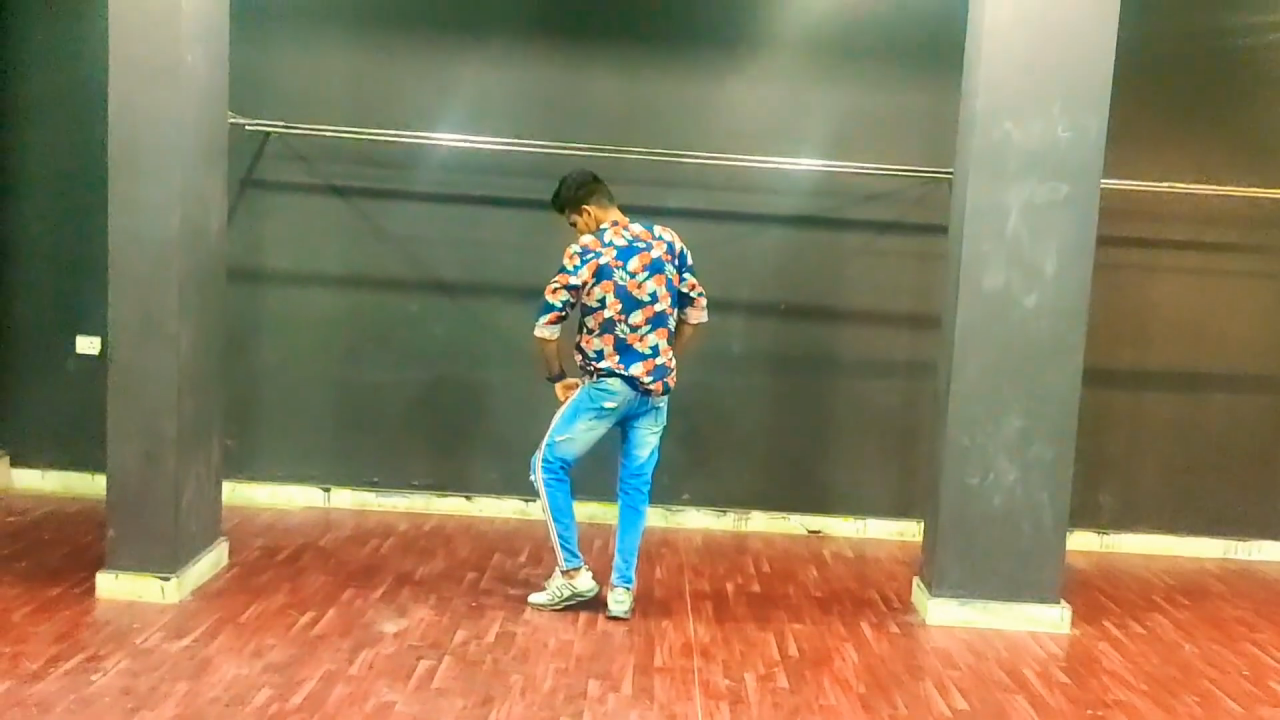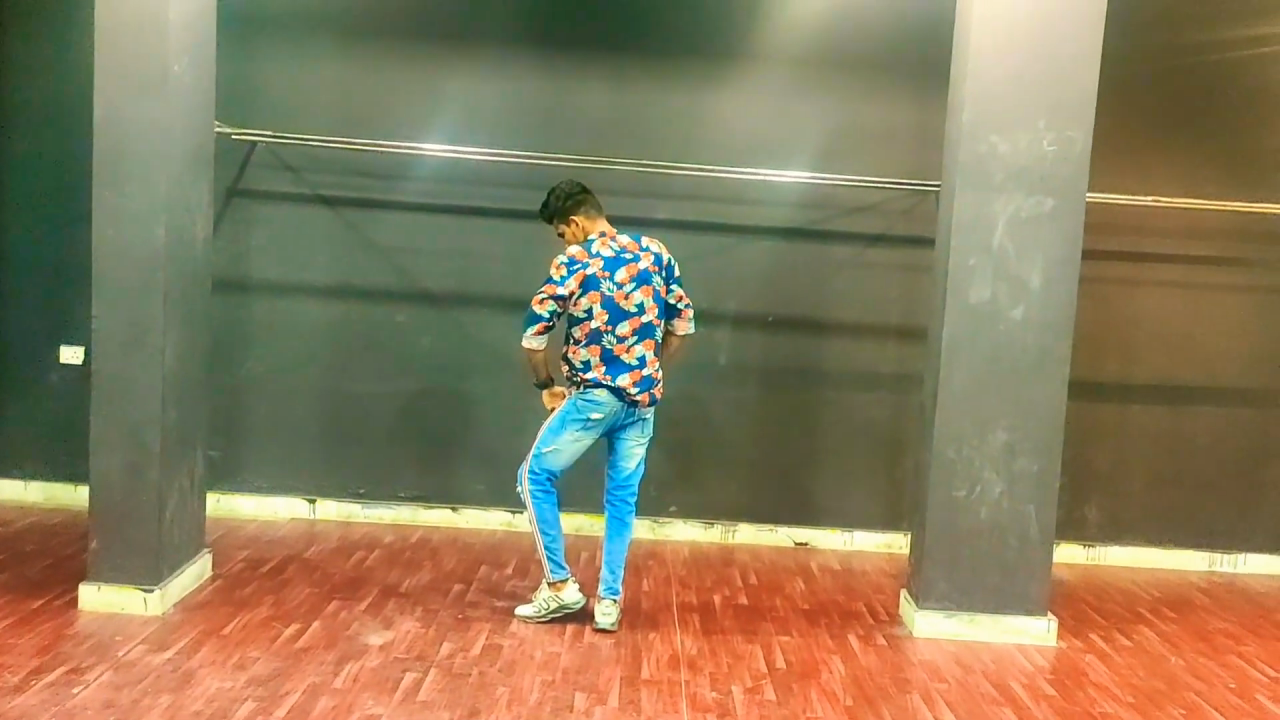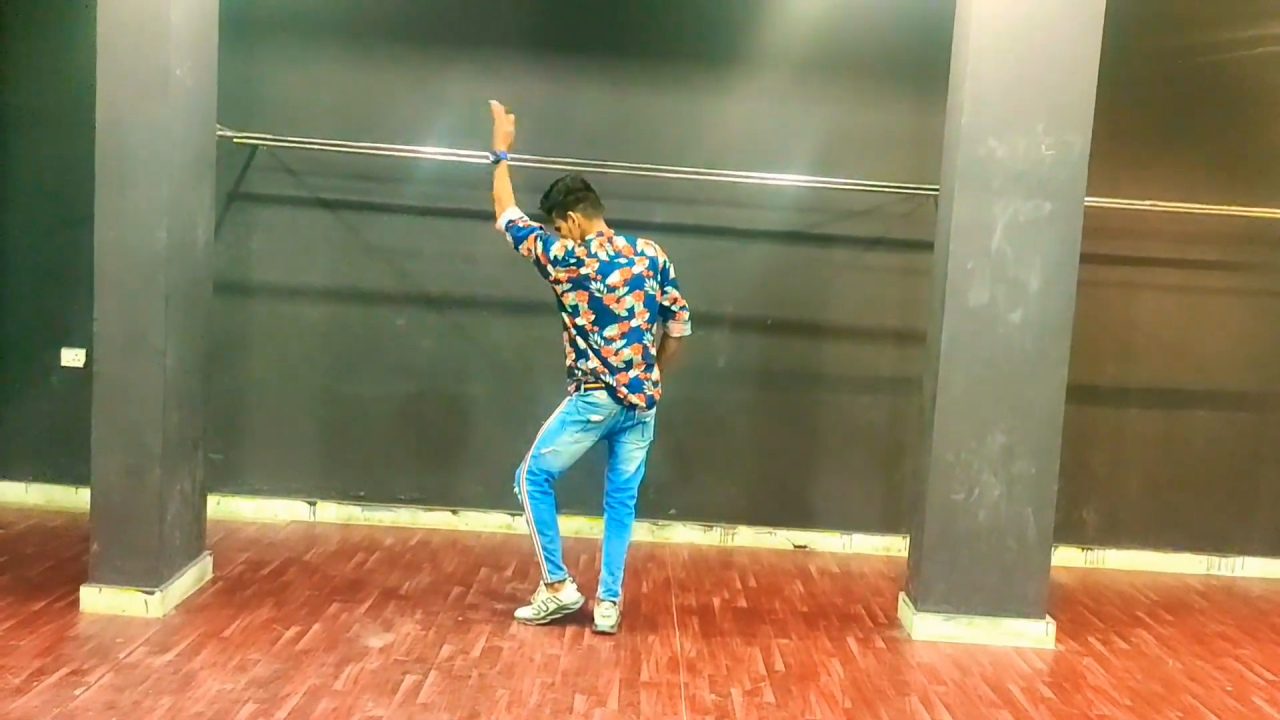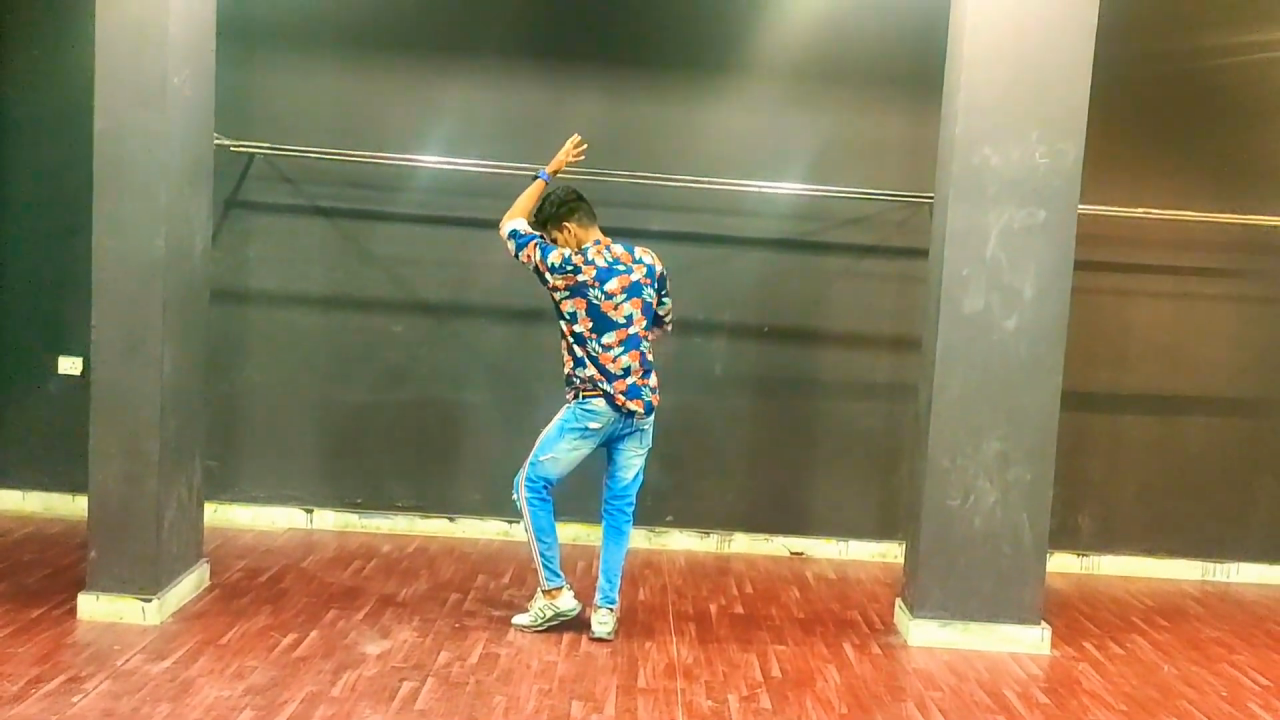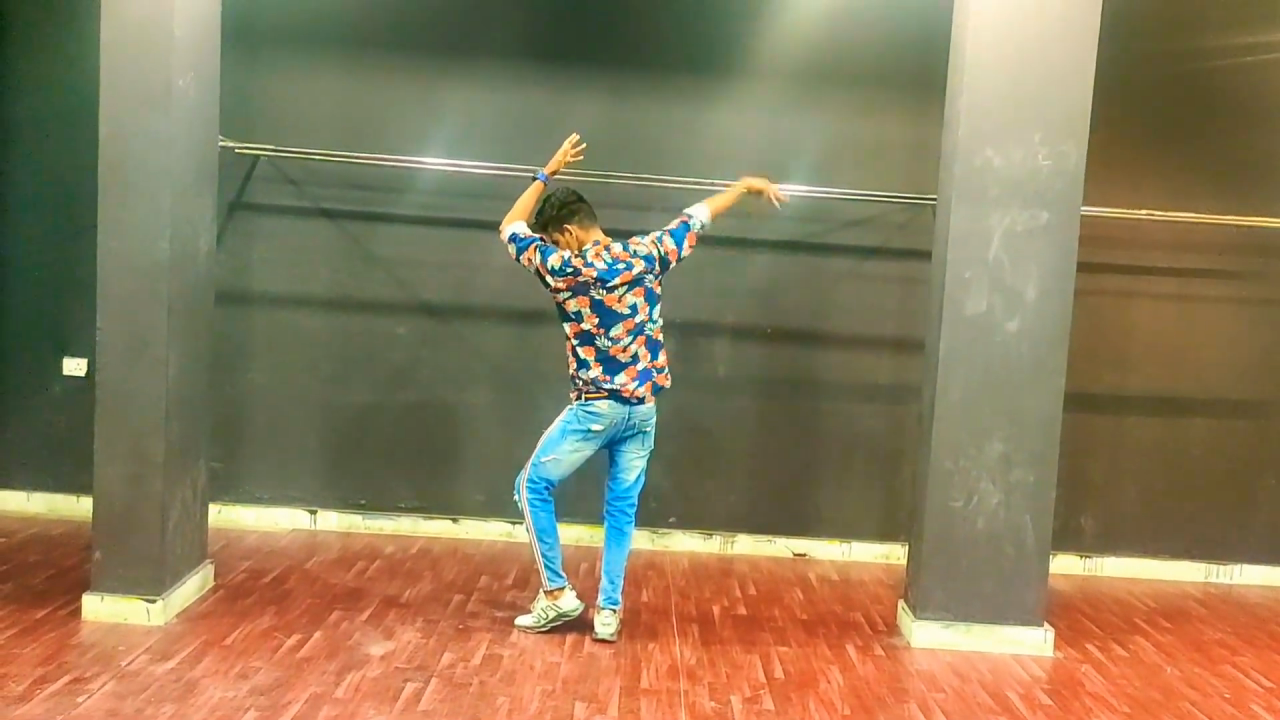
dt=1s
person 1, frame 1
left shoulder: (585, 251)
right shoulder: (668, 241)
left elbow: (547, 326)
right elbow: (696, 312)
left wrist: (558, 377)
left hip: (607, 386)
right hip: (656, 388)
left knee: (548, 465)
right knee: (636, 486)
left ankle: (574, 573)
right ankle: (623, 589)
person 1, frame 2
left shoulder: (572, 263)
right shoulder: (656, 253)
left elbow: (534, 337)
right elbow: (682, 323)
left wrist: (545, 385)
left hip: (593, 396)
right hip: (643, 399)
left knee: (535, 477)
right knee: (622, 497)
left ankle: (560, 585)
right ankle: (609, 600)
person 1, frame 3
left shoulder: (566, 258)
right shoulder: (651, 254)
left elbow: (506, 217)
right elbow: (678, 324)
left wrist: (501, 152)
left hip: (595, 399)
right hip: (643, 401)
left knee: (534, 477)
right knee: (622, 499)
left ankle: (558, 587)
right ankle: (609, 603)
person 1, frame 4
left shoulder: (564, 266)
right shoulder: (647, 263)
left elbow: (511, 225)
left wrist: (549, 172)
left hip: (592, 406)
right hip: (641, 407)
left knee: (532, 485)
right knee: (620, 506)
left ankle: (555, 594)
right ankle: (606, 610)
person 1, frame 5
left shoulder: (563, 268)
right shoulder: (647, 254)
left elbow: (511, 228)
right elbow: (697, 215)
left wrist: (548, 172)
right wrist: (746, 183)
left hip: (596, 408)
right hip: (642, 408)
left knee: (533, 485)
right knee: (622, 508)
left ankle: (557, 594)
right ankle: (609, 611)
